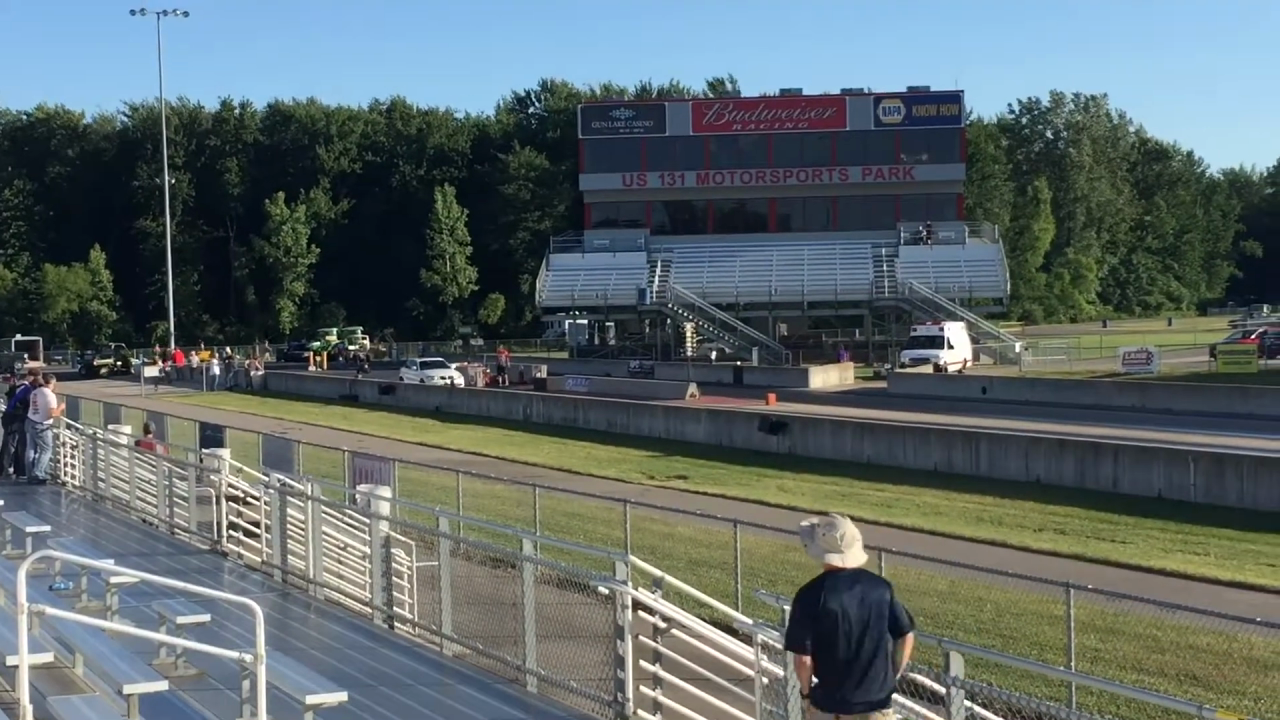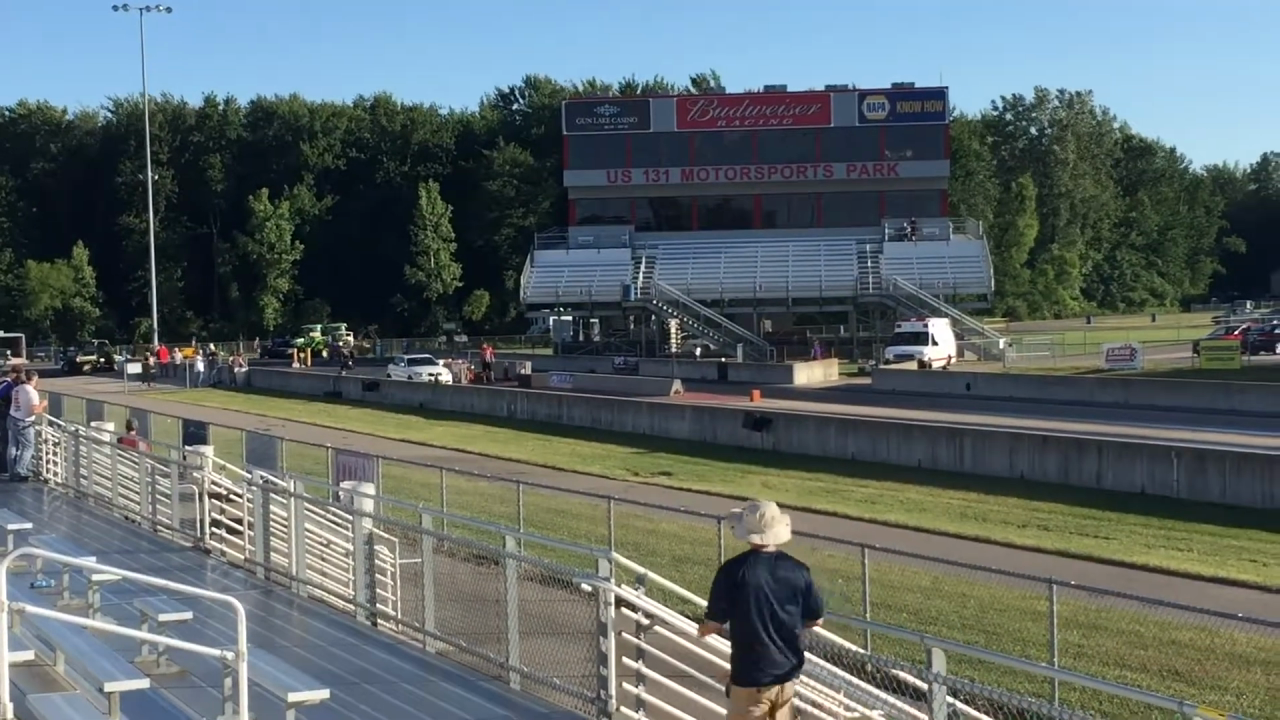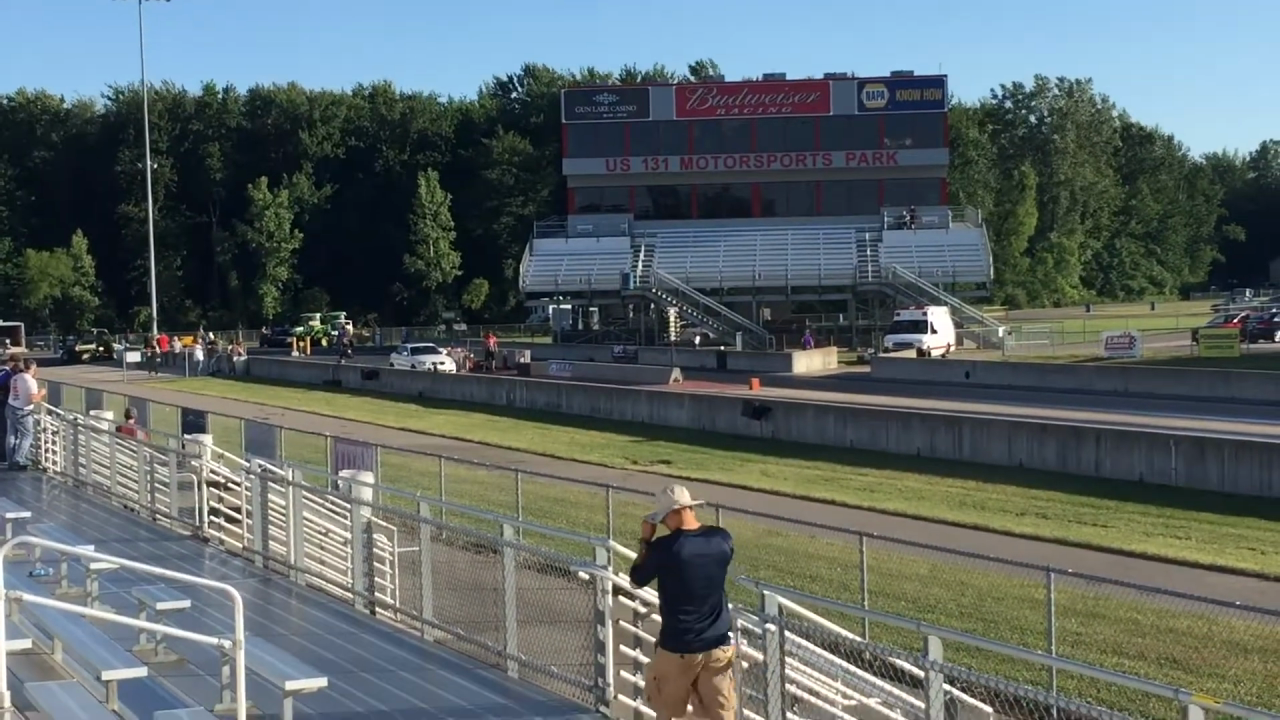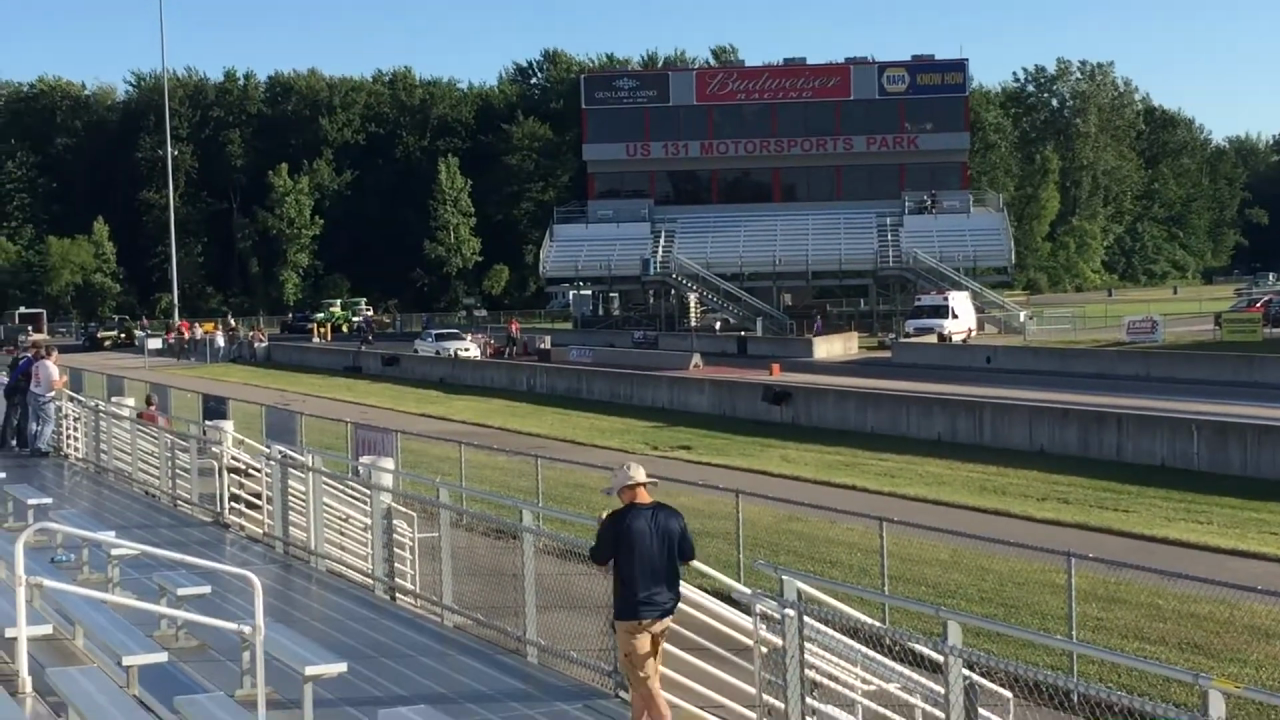
dt=0.5s
person 1, frame 1
left shoulder: (811, 594)
right shoulder: (880, 587)
left elbow: (803, 657)
right elbow: (905, 637)
left wrist: (807, 693)
right wrist: (893, 677)
right hip: (878, 699)
person 1, frame 2
left shoulder: (733, 570)
right shoulder: (798, 570)
left elbow: (715, 623)
right elbow: (815, 620)
left wrist: (702, 630)
left hip: (750, 677)
right hip: (787, 673)
person 1, frame 3
left shoulder: (665, 548)
right shoulder: (722, 539)
left elbow: (637, 580)
left wrist: (645, 541)
left hip: (677, 647)
right hip: (718, 643)
person 1, frame 4
left shoulder: (617, 521)
right shoulder: (673, 517)
left elbow: (598, 560)
right elbow: (688, 557)
left wrist: (604, 529)
left hip: (632, 615)
right hip: (664, 611)
left knee: (649, 689)
right knee: (643, 680)
